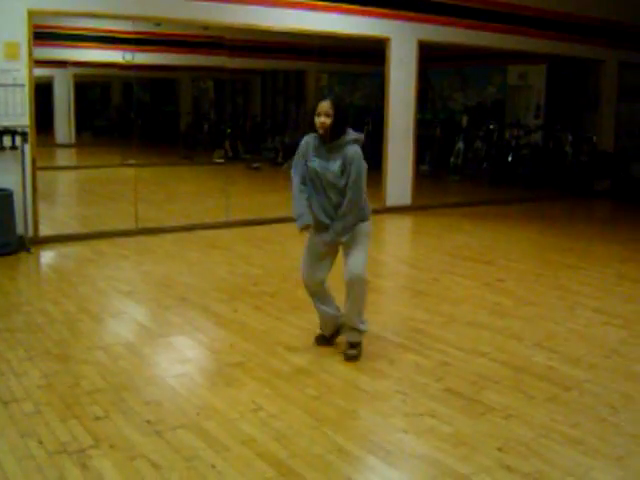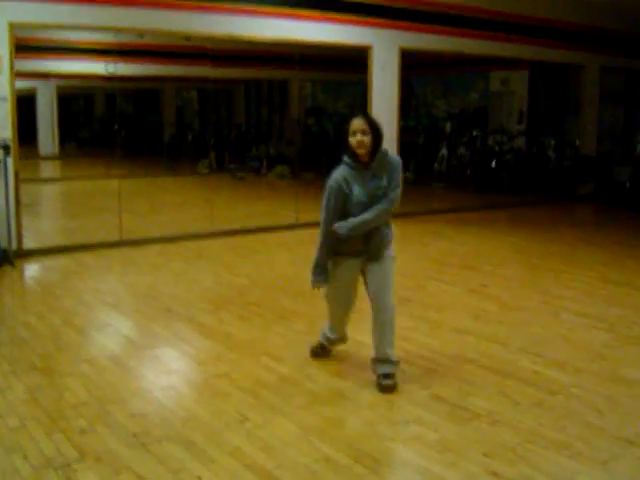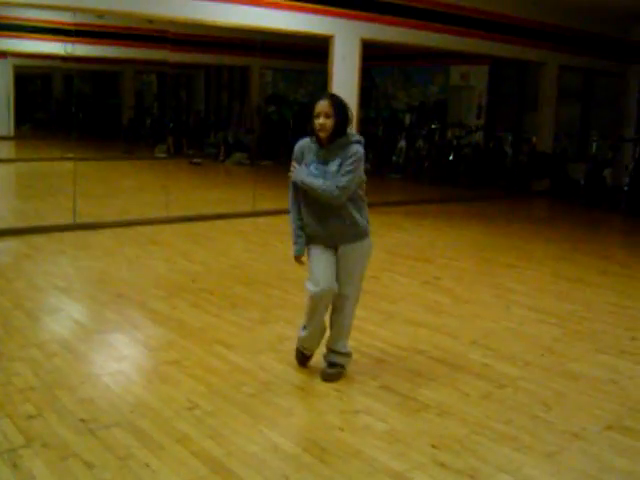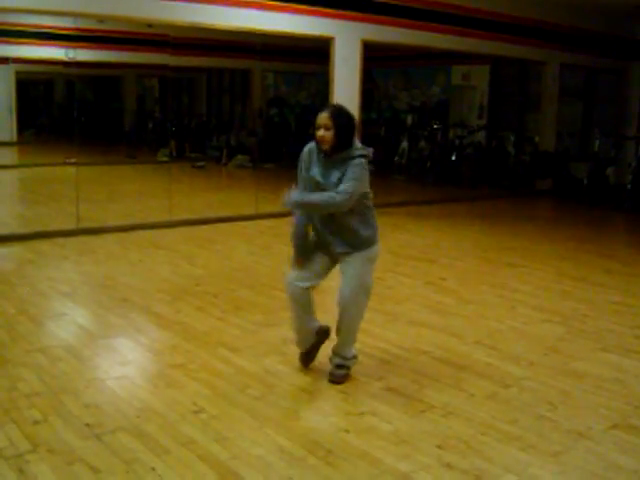
dt=0.5s
person 1, frame 1
left shoulder: (351, 152)
right shoulder: (307, 145)
left elbow: (354, 197)
right elbow: (300, 184)
left wrist: (338, 234)
right wrist: (304, 218)
left hip: (355, 224)
right hip: (321, 224)
left knee: (356, 274)
right knee: (311, 278)
left ankle: (353, 332)
right ankle: (332, 324)
person 1, frame 2
left shoulder: (391, 165)
right shoulder: (340, 178)
left elbow: (386, 207)
right elbow: (329, 225)
left wrist: (350, 228)
right wrist: (320, 268)
left hip: (379, 249)
right hip: (344, 251)
left knee: (383, 306)
right knee: (338, 303)
left ankle: (385, 365)
right ankle: (332, 337)
person 1, frame 3
left shoulder: (354, 152)
right shoulder: (303, 149)
left elbow: (337, 192)
right elbow: (296, 198)
left wrist: (303, 177)
right wrist: (298, 242)
left hip: (354, 237)
right hip: (318, 237)
left knee: (346, 297)
right knee: (321, 289)
left ankle: (337, 356)
right ankle: (307, 341)
person 1, frame 4
left shoulder: (357, 164)
right shoulder: (309, 154)
left elbow: (339, 200)
right elbow: (305, 203)
left wrist: (295, 199)
right wrist: (300, 244)
left hip: (360, 244)
right hip: (325, 240)
left knee: (350, 304)
right knee: (296, 283)
left ankle: (343, 359)
right ankle: (312, 335)
